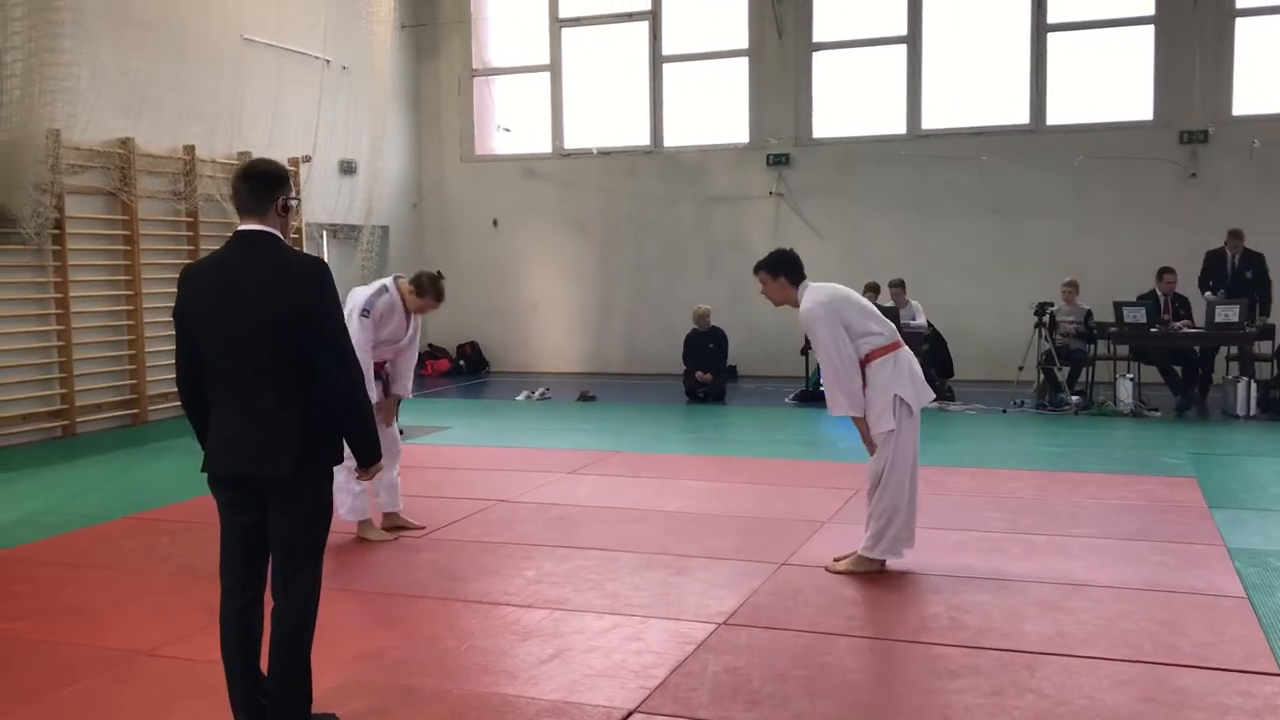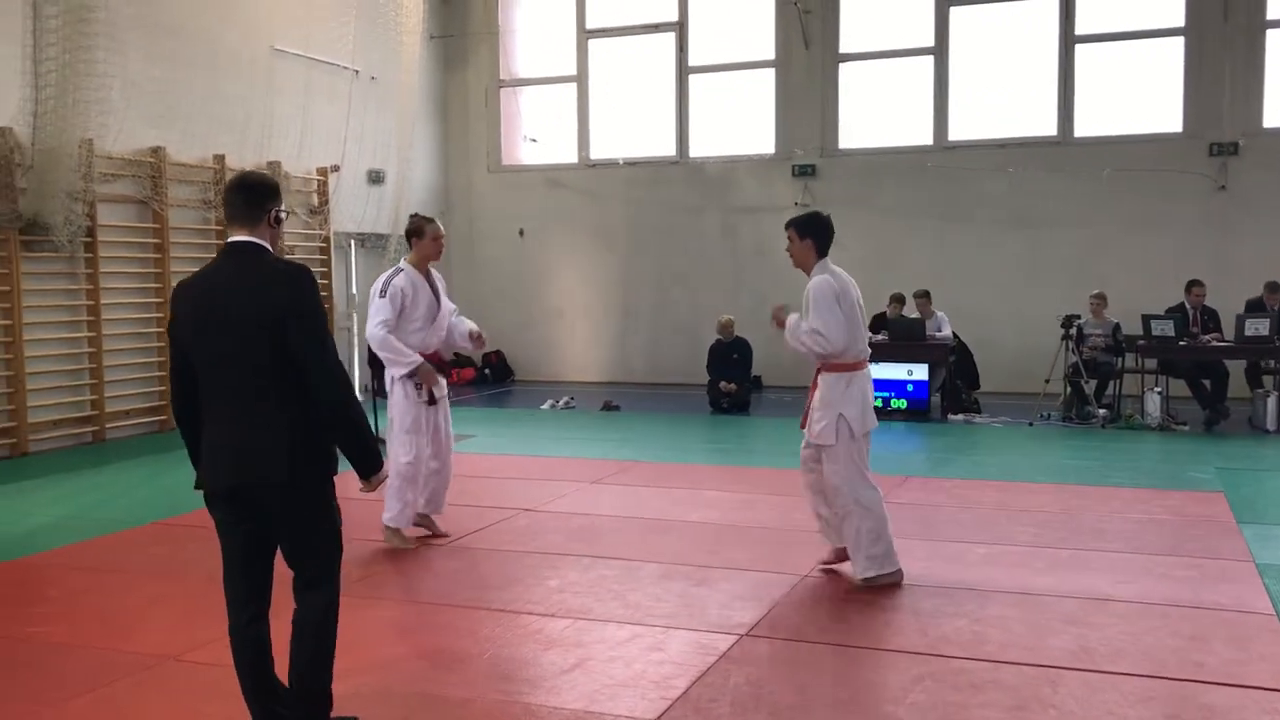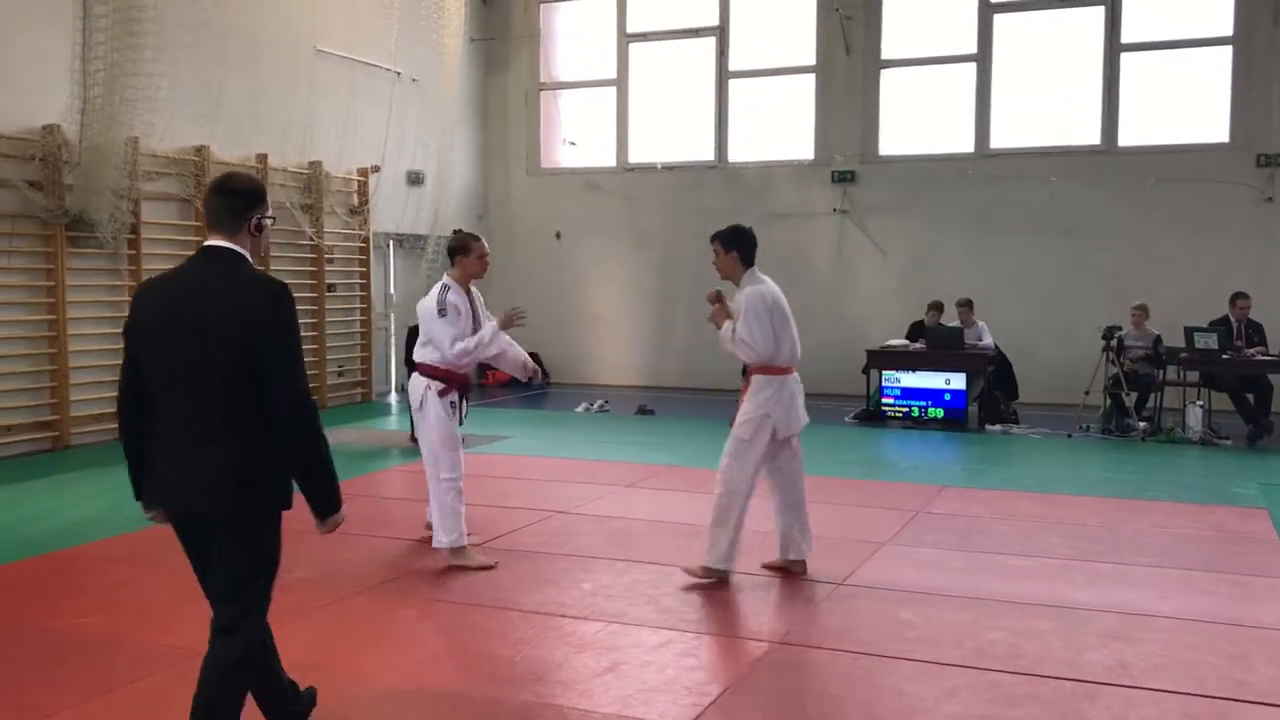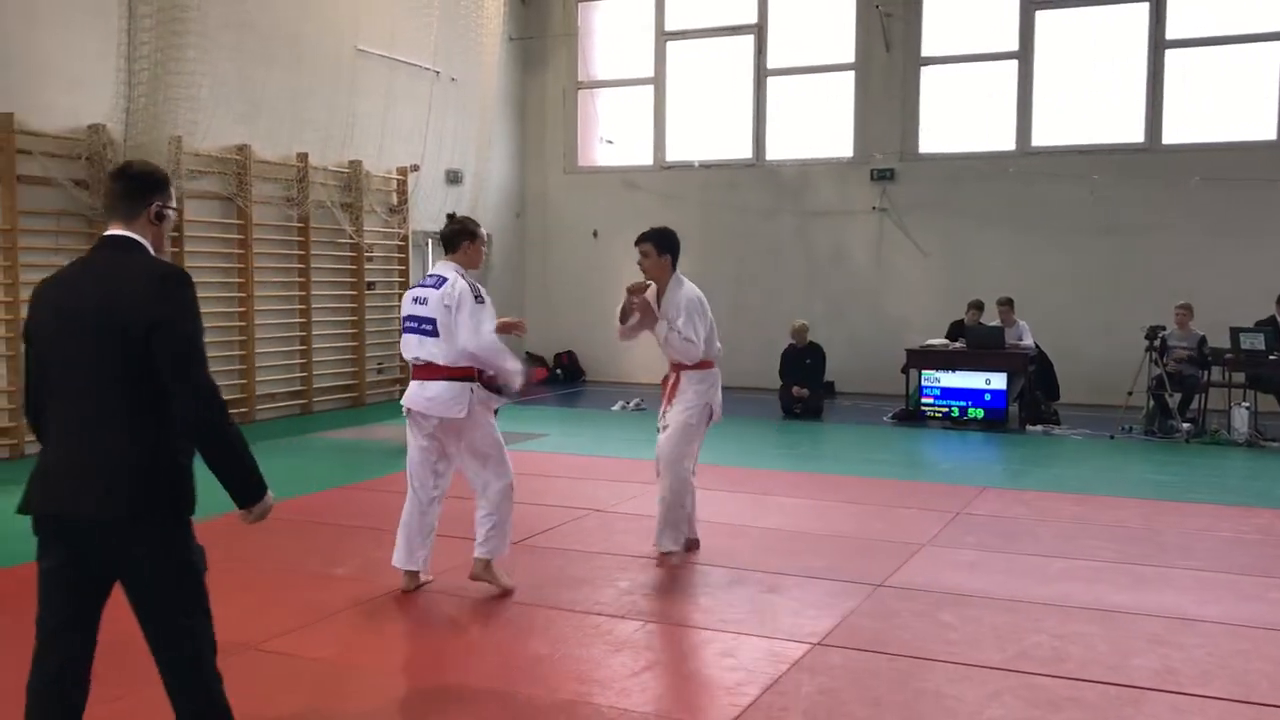
dt=0.7s
person 1, frame 1
left shoulder: (196, 278)
right shoulder: (306, 273)
left elbow: (189, 379)
right elbow: (340, 371)
right wrist: (366, 446)
left hip: (230, 457)
right hip: (297, 455)
left knee: (239, 587)
right knee: (294, 588)
person 1, frame 2
left shoulder: (189, 292)
right shoulder: (290, 281)
left elbow: (183, 395)
right elbow: (328, 381)
right wrist: (367, 458)
left hip: (223, 468)
right hip: (292, 464)
left knee: (245, 599)
right knee: (317, 584)
person 1, frame 3
left shoulder: (152, 295)
right shoulder: (266, 296)
left elbow: (131, 404)
right elbow: (293, 408)
left wrist: (146, 483)
right wrist: (325, 496)
left hip: (178, 486)
right hip: (244, 488)
left knee: (238, 609)
right knee: (236, 623)
person 1, frame 4
left shoulder: (51, 289)
right shoulder: (161, 282)
left elbow: (35, 403)
right elbow: (195, 402)
right wrist: (250, 486)
left hip: (58, 494)
right hip: (138, 496)
left knee: (58, 647)
right knee: (182, 636)
person 2, frame 1
left shoulder: (812, 309)
right shoulder: (821, 296)
left elbow: (840, 365)
left wrist: (857, 417)
right wrist: (860, 412)
left hip: (887, 377)
right hip: (891, 371)
left knee: (888, 469)
right knee: (894, 469)
left ankle: (873, 553)
right ankle: (876, 547)
person 2, frame 2
left shoulder: (821, 284)
right shoulder: (834, 278)
left elbow: (828, 341)
left wrist: (790, 324)
right wrist: (796, 320)
left hip: (839, 389)
right hip: (840, 385)
left knee: (849, 483)
right knee: (816, 466)
left ankle: (880, 566)
right ankle: (843, 543)
person 2, frame 3
left shoulder: (753, 295)
right shoulder: (759, 288)
left elbow: (754, 350)
left wrist: (724, 325)
right wrist: (728, 314)
left hip: (768, 391)
right hip: (780, 386)
left knee: (733, 477)
right knee: (785, 475)
left ankle: (718, 562)
right ankle: (794, 555)
person 2, frame 4
left shoulder: (687, 297)
right shoulder: (651, 291)
left elbow: (690, 351)
right elbow: (626, 332)
left wrist: (655, 319)
right wrist: (629, 303)
left hip: (698, 384)
right hip: (677, 382)
left knee: (672, 459)
right knee: (675, 460)
left ankle: (669, 541)
right ankle: (683, 535)
person 3, frame 1
left shoulder: (411, 307)
right shoulder: (372, 300)
left elbow: (407, 352)
right elbow: (357, 354)
left wrist: (393, 396)
right wrist: (366, 402)
left hip: (375, 373)
left knee: (388, 446)
right knee: (352, 449)
left ankle: (390, 513)
right ankle: (362, 521)
person 3, frame 2
left shoulder: (435, 279)
right shoulder: (394, 282)
left elbow: (448, 318)
right elbow: (377, 333)
left wrist: (470, 332)
right wrist: (415, 364)
left hip: (432, 375)
right hip: (408, 378)
left knee: (440, 450)
right knee: (409, 453)
left ankle: (423, 513)
right ankle: (393, 523)
person 3, frame 3
left shoulder: (471, 295)
right shoulder: (442, 300)
left elbow: (495, 337)
right elbow: (454, 351)
left wrist: (523, 362)
right wrist: (497, 329)
left hip: (452, 390)
right hip: (434, 391)
left knee: (446, 464)
right knee: (446, 468)
left ankle: (437, 523)
right ankle: (455, 548)
person 3, frame 4
left shoulder: (419, 288)
right shoulder: (464, 288)
right elbow: (480, 348)
left wrist: (493, 326)
right wrist: (513, 374)
left hip: (419, 391)
right hip: (456, 394)
left knee: (424, 486)
right knee: (495, 479)
left ankle: (410, 570)
right ankle: (485, 561)
